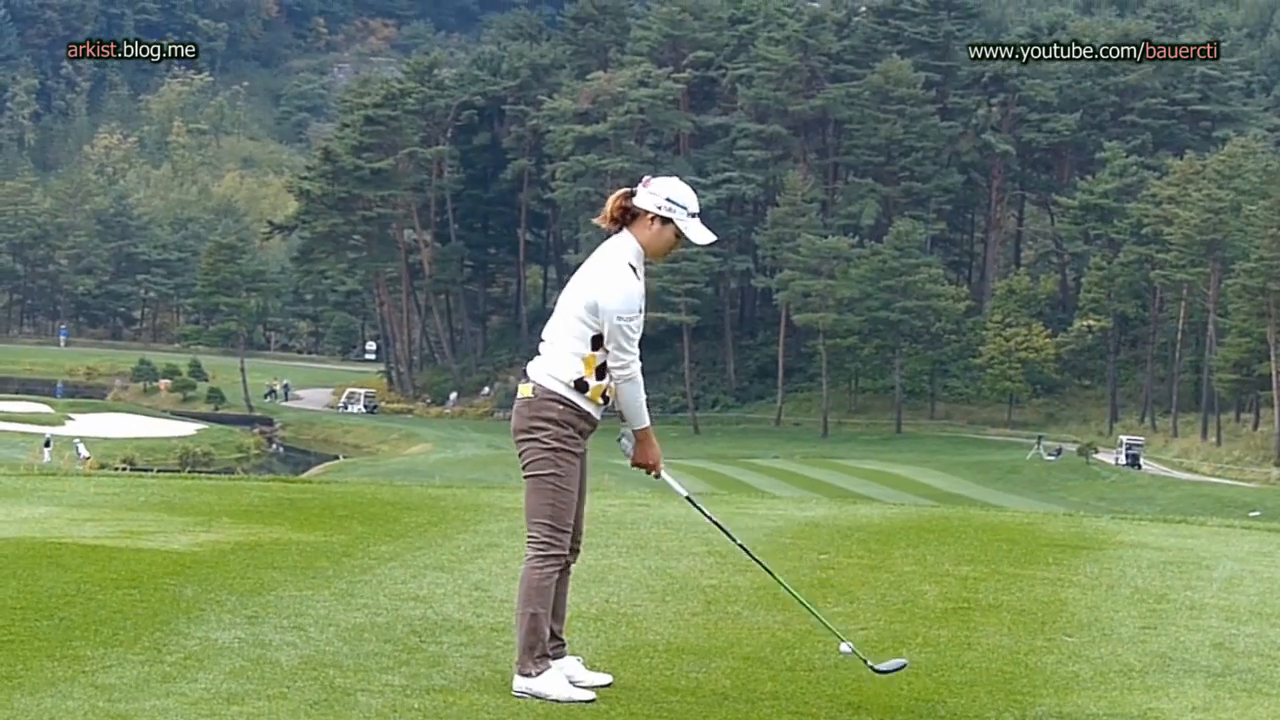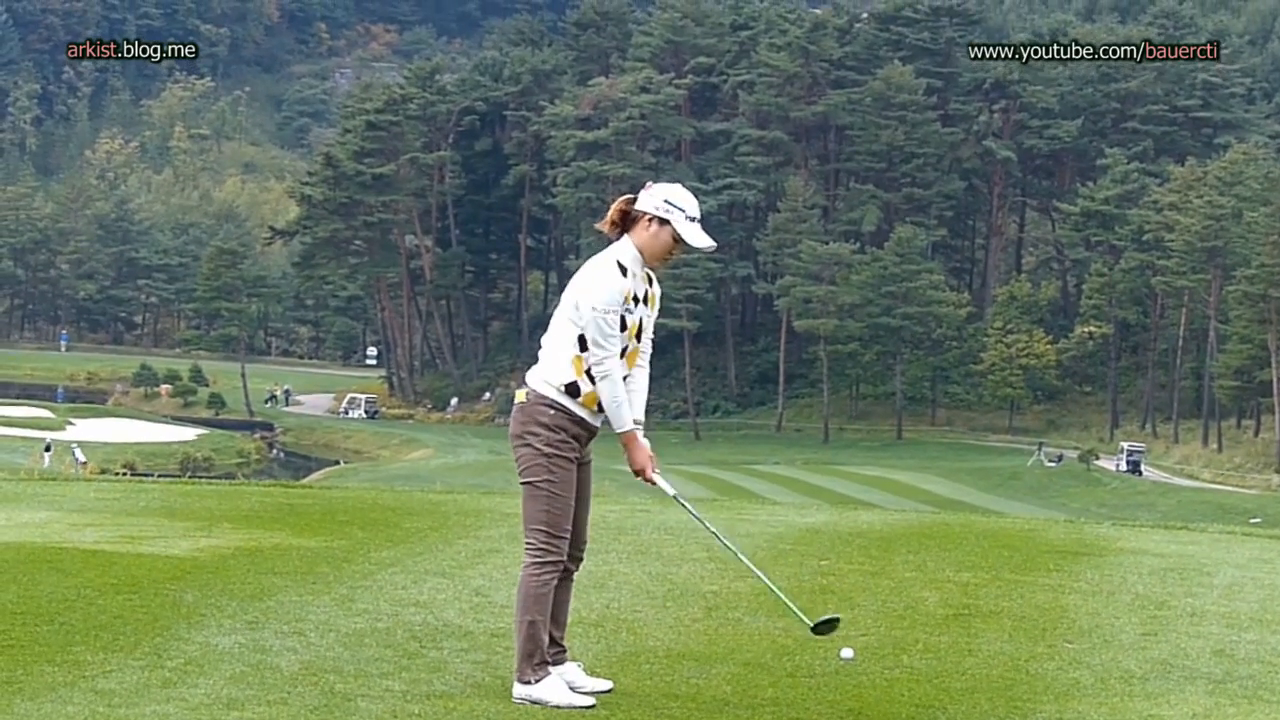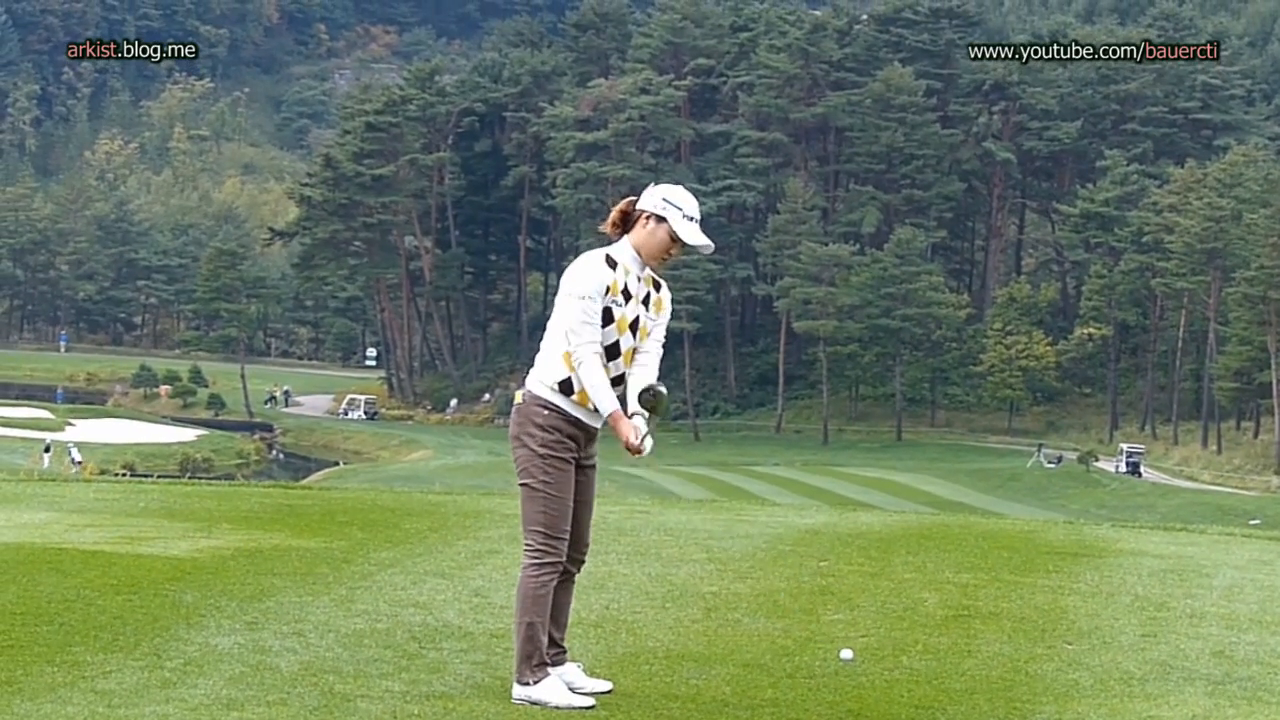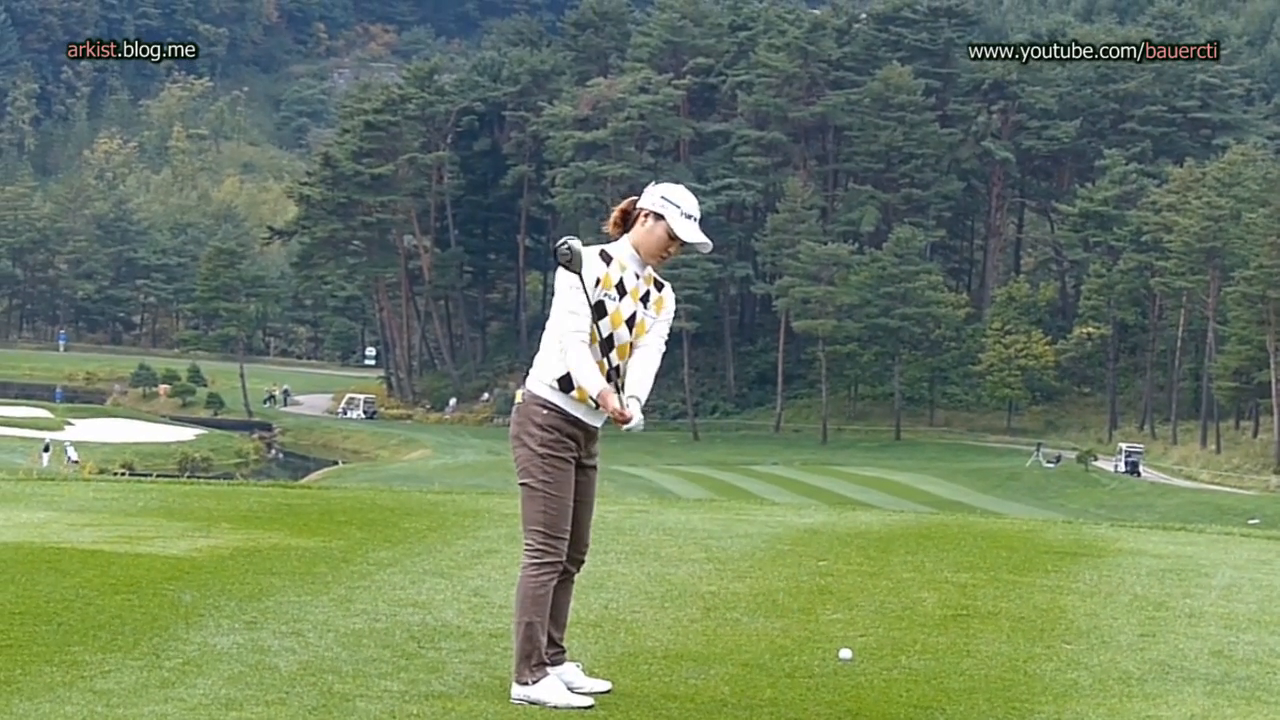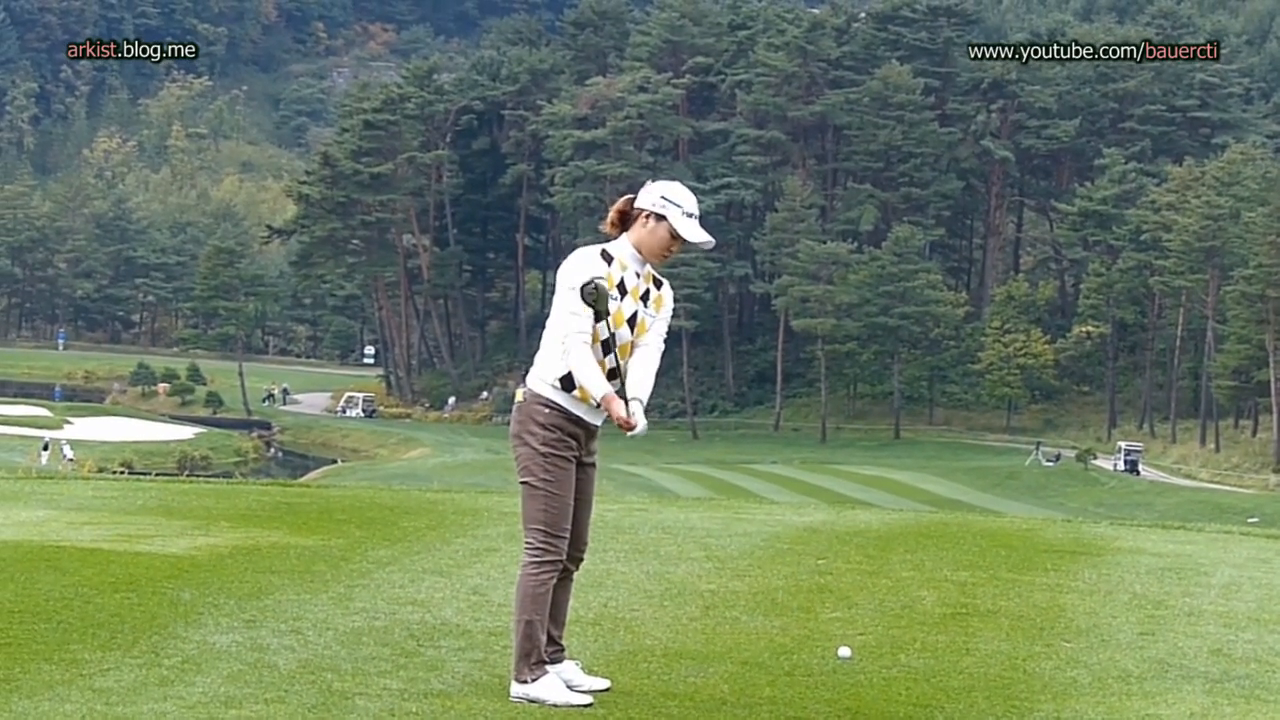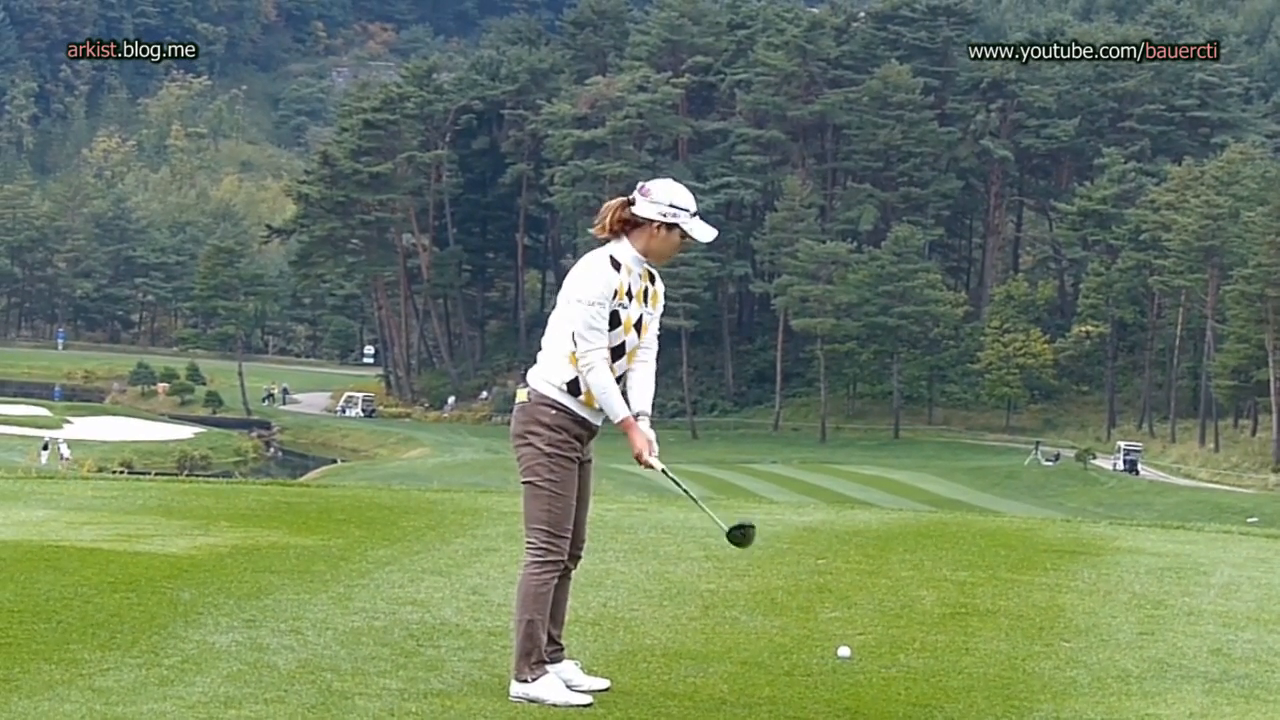
dt=0.2s
person 1, frame 1
left shoulder: (621, 262)
right shoulder: (620, 279)
left elbow: (621, 358)
right elbow: (624, 366)
left wrist: (637, 430)
right wrist: (645, 435)
left hip: (567, 417)
right hip: (552, 413)
left knee: (566, 545)
right knee: (548, 544)
left ankle: (553, 655)
right ankle: (531, 669)
person 1, frame 2
left shoulder: (648, 287)
right shoulder: (604, 276)
left elbow: (636, 362)
right elbow: (604, 368)
left wrist: (638, 433)
right wrist: (630, 440)
left hip: (577, 426)
right hip: (548, 418)
left knee: (570, 552)
right knee: (547, 550)
left ankle: (554, 661)
right ankle: (530, 676)
person 1, frame 3
left shoulder: (658, 296)
right shoulder: (592, 268)
left elbow: (646, 362)
right elbow: (584, 353)
left wrist: (638, 418)
right wrist: (615, 416)
left hip: (583, 429)
right hip: (547, 418)
left knee: (572, 554)
right knee: (546, 551)
left ankle: (554, 662)
right ankle: (529, 677)
person 1, frame 4
left shoulder: (661, 297)
right shoulder: (587, 263)
left elbow: (646, 359)
right elbow: (573, 343)
left wrist: (632, 403)
right wrist: (604, 393)
left hip: (585, 429)
right hip: (547, 416)
left knee: (571, 554)
right knee: (546, 551)
left ankle: (553, 662)
right ankle: (528, 676)
person 1, frame 5
left shoulder: (659, 293)
right shoulder: (588, 264)
left elbow: (645, 358)
right elbow: (574, 345)
left wrist: (634, 405)
right wrist: (609, 401)
left hip: (583, 427)
right hip: (547, 416)
left knee: (570, 553)
right knee: (545, 550)
left ankle: (552, 660)
right ankle: (527, 674)
person 1, frame 6
left shoulder: (651, 284)
right shoulder: (599, 273)
left elbow: (641, 359)
right elbow: (593, 360)
left wrist: (641, 420)
right wrist: (627, 425)
left hip: (575, 426)
right hip: (549, 418)
left knee: (567, 552)
right knee: (547, 550)
left ankle: (551, 660)
right ankle: (527, 675)
